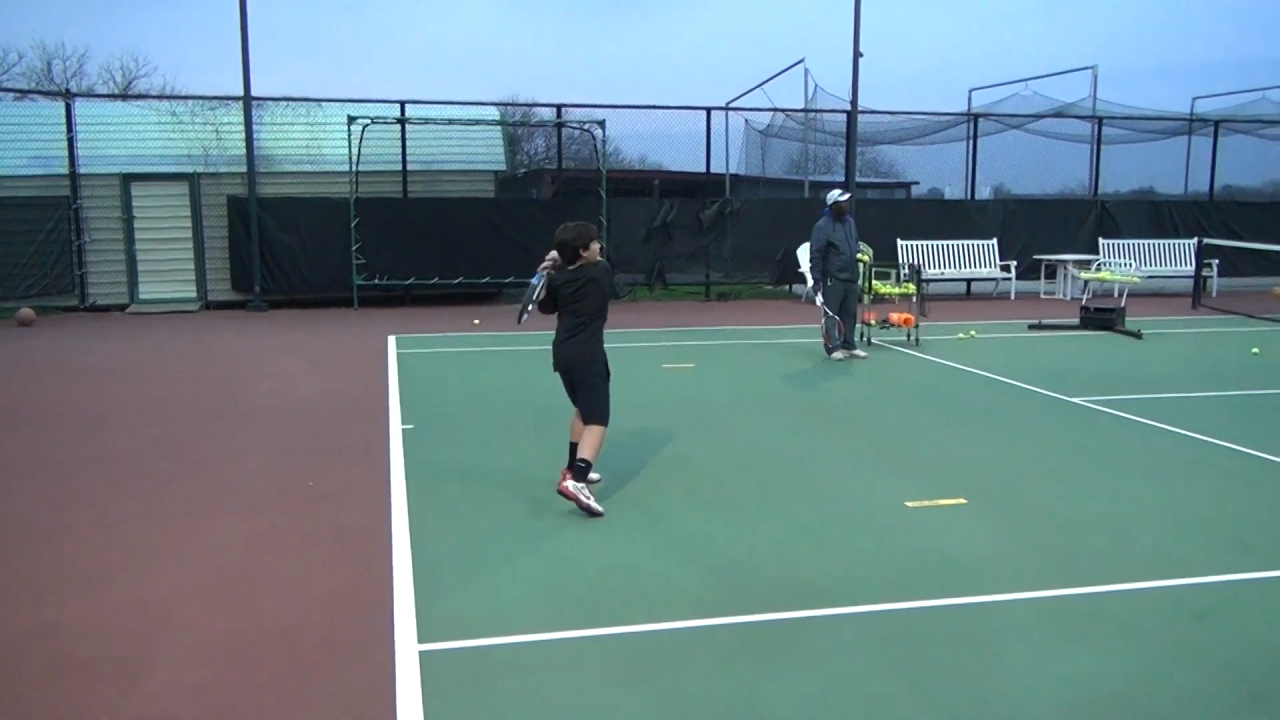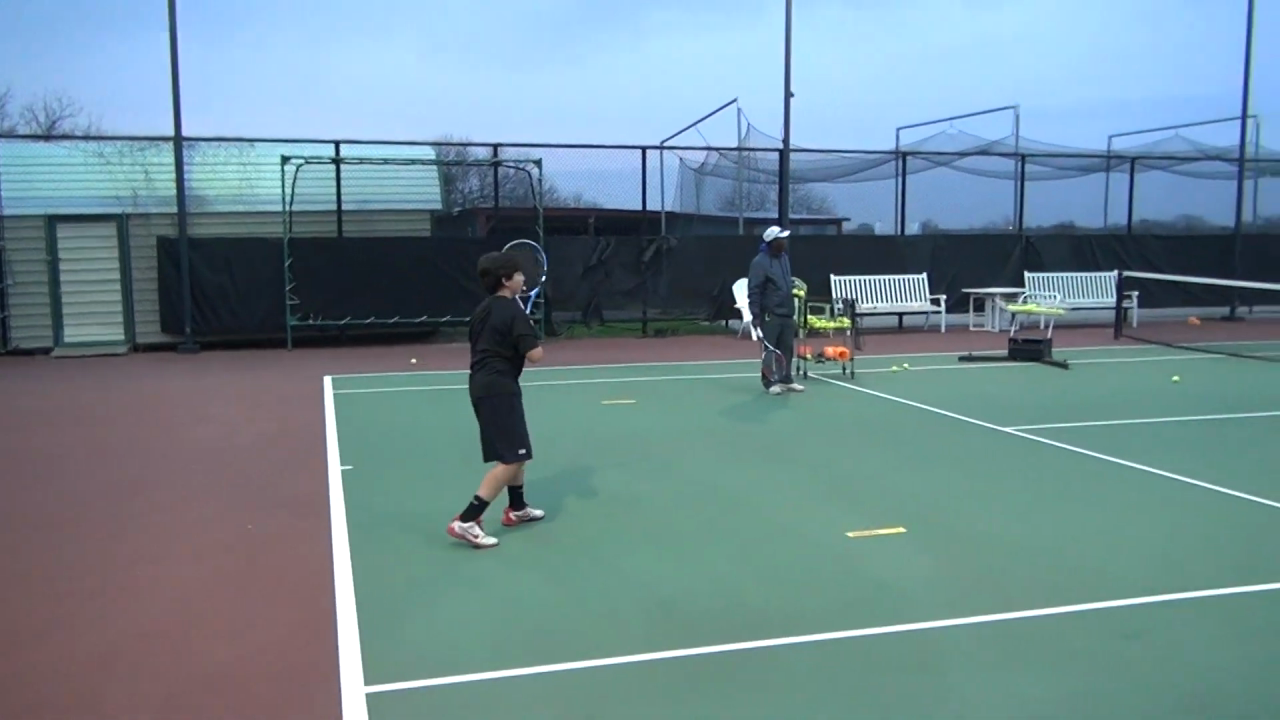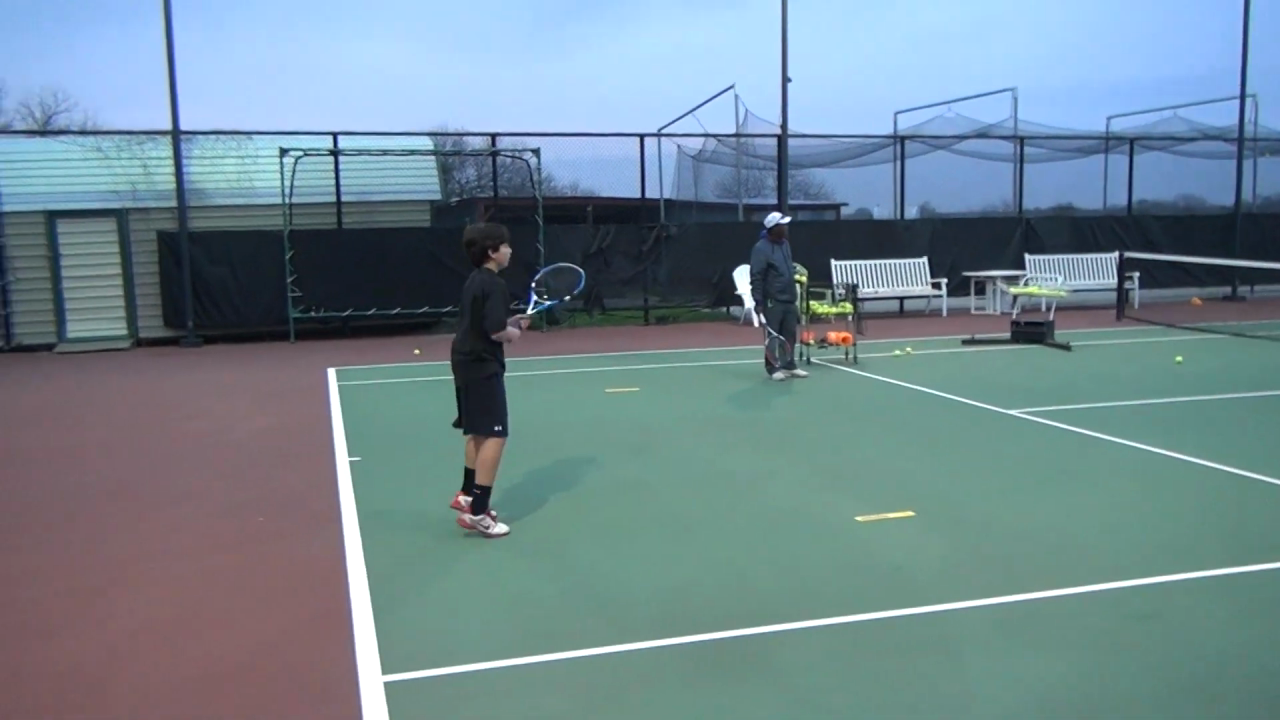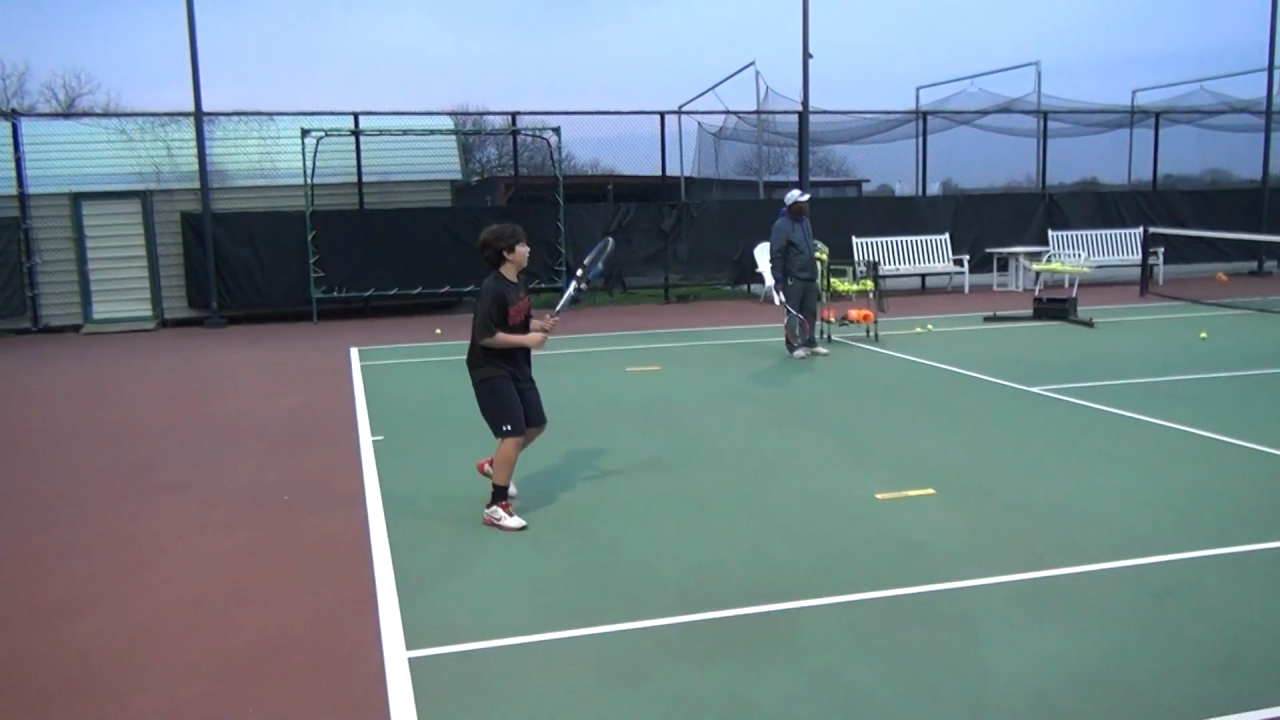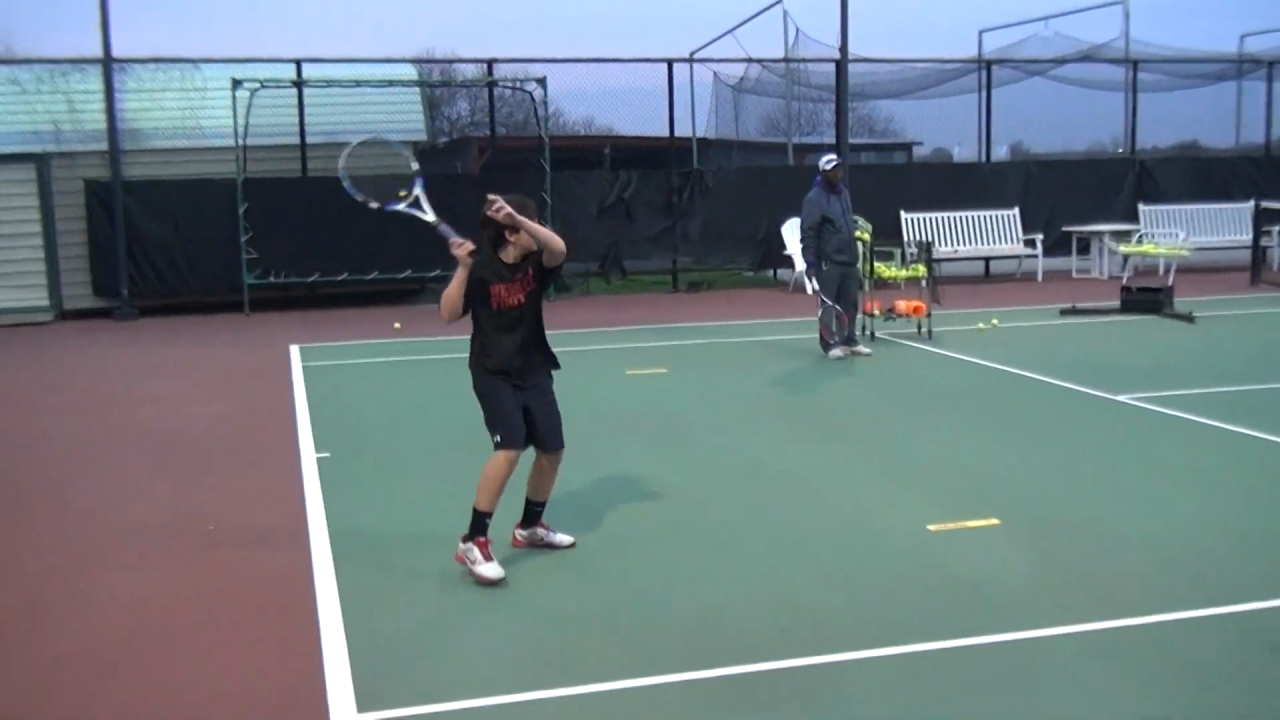
dt=0.5s
person 1, frame 1
left shoulder: (556, 280)
right shoulder: (601, 272)
left elbow: (544, 307)
left wrist: (558, 259)
right wrist: (560, 259)
left hip: (563, 352)
right hip: (588, 355)
left knee: (584, 409)
right knee: (597, 420)
left ankle: (574, 470)
right ankle: (577, 481)
person 1, frame 2
left shoulder: (483, 310)
right shoulder: (515, 313)
right elbow: (534, 355)
right wrist: (531, 341)
left hip: (482, 385)
right hip: (500, 389)
left knee: (510, 450)
right knee: (513, 457)
left ankle: (516, 508)
right ankle: (466, 521)
person 1, frame 3
left shoulder: (475, 281)
right shoulder: (495, 285)
right elbow: (495, 331)
left wrist: (510, 322)
right wrist: (514, 331)
left hip: (467, 363)
right hip: (481, 366)
left knee: (478, 432)
right knee: (494, 436)
left ankle: (468, 494)
right ankle: (476, 511)
person 1, frame 4
left shoulder: (519, 285)
right shoulder: (492, 289)
right elbow: (486, 337)
left wrist: (541, 327)
right wrist: (526, 341)
left hip: (518, 369)
right hip: (491, 371)
left knee: (535, 425)
right knee: (513, 434)
left ankle: (493, 465)
right ankle: (496, 506)
person 1, frame 5
left shoulder: (537, 262)
right shoulder: (480, 267)
left elbow: (559, 249)
right elbow: (449, 313)
left wrist: (516, 217)
right wrist: (463, 267)
left hip: (534, 372)
right hip: (494, 375)
left knee: (552, 450)
right knee: (509, 449)
left ankle: (530, 526)
right ankle: (474, 540)
person 2, frame 1
left shoulder: (850, 221)
right shoulder: (823, 226)
right elbow: (816, 255)
left wrist: (860, 255)
right wrist: (816, 279)
left hip: (852, 278)
right hip: (833, 280)
left knee: (850, 314)
right knee: (832, 315)
left ankle: (849, 346)
right ankle: (832, 348)
person 2, frame 2
left shoulder: (784, 258)
right shoulder: (760, 262)
right elbow: (754, 291)
right wrist: (756, 315)
left hip: (788, 313)
right hip: (770, 315)
left knee: (787, 349)
left ankle: (785, 379)
right ankle: (770, 382)
person 2, frame 3
left shoulder: (785, 244)
right shoulder: (761, 248)
right elbow: (756, 277)
left wrist: (796, 276)
right wrist: (758, 301)
left hip: (789, 299)
right hip: (772, 301)
left knee: (789, 335)
left ankle: (789, 365)
right ankle: (773, 368)
person 2, frame 4
left shoulder: (805, 221)
right shoulder: (781, 226)
right elbow: (776, 255)
left wrist: (816, 252)
right wrist: (778, 279)
left hip: (810, 277)
right hip: (793, 279)
left knee: (810, 312)
left ankle: (810, 343)
right ankle: (793, 346)
person 2, frame 5
left shoulder: (844, 193)
right shoulder: (814, 198)
right elbow: (808, 233)
left wrist: (858, 230)
right wrist: (810, 263)
left hip: (849, 261)
right hip: (828, 263)
left knee: (850, 303)
left ankle: (849, 341)
right ankle: (829, 344)
